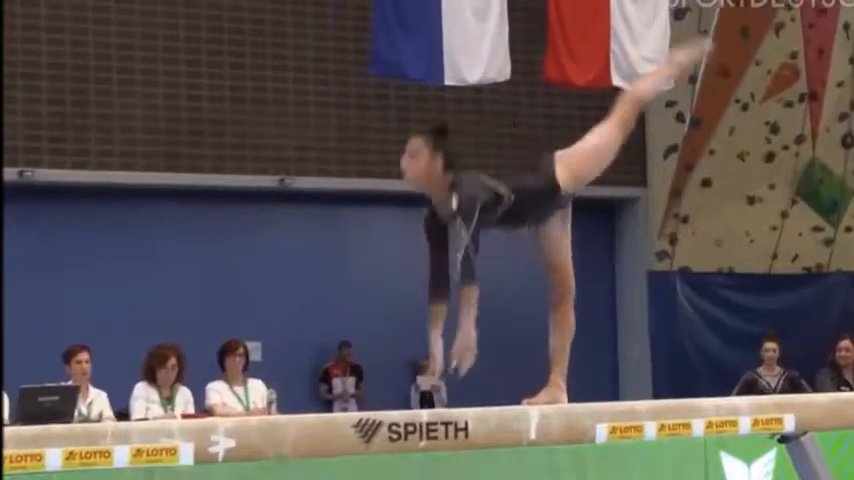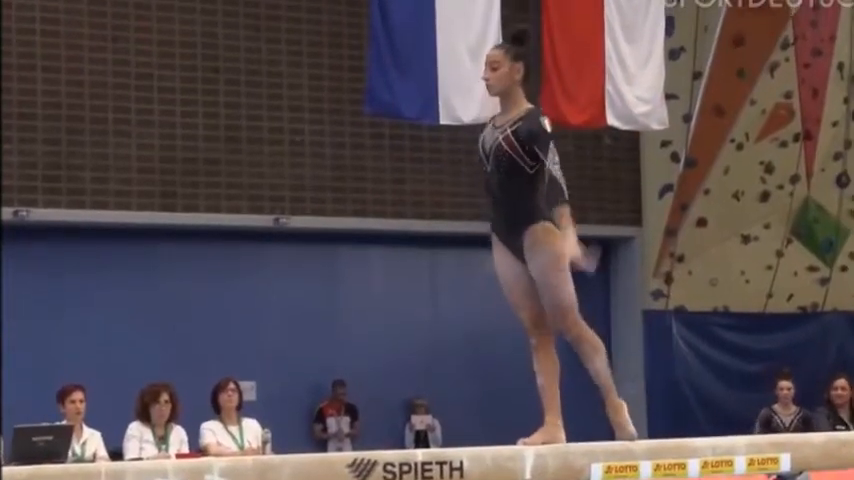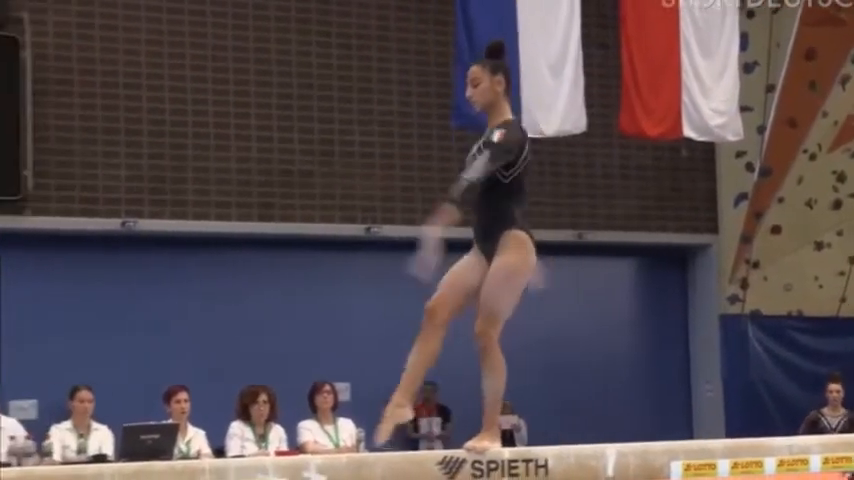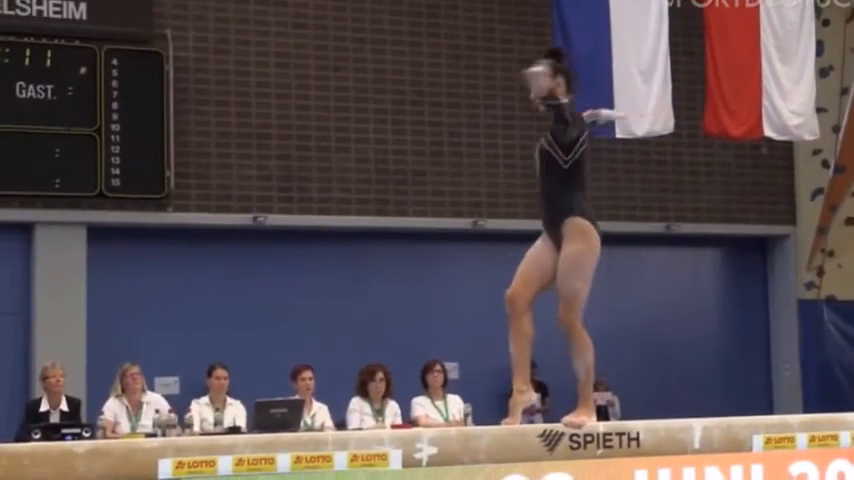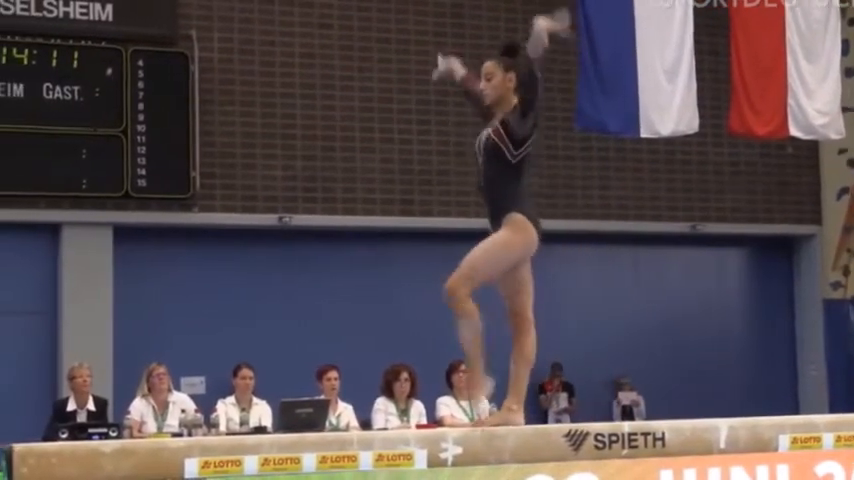
dt=1s
person 1, frame 1
left shoulder: (464, 200)
right shoulder: (435, 216)
left elbow: (465, 262)
right elbow: (440, 278)
left wrist: (467, 327)
right wrist: (434, 339)
left hip: (551, 181)
right hip: (541, 210)
right knee: (562, 295)
left ankle: (681, 59)
right ankle: (556, 387)
person 1, frame 2
left shoulder: (535, 123)
right shoulder: (492, 126)
left elbow: (554, 183)
left wrist: (570, 240)
left hip: (537, 232)
right hip: (503, 236)
left knee: (569, 326)
right knee: (536, 331)
left ankle: (613, 403)
right ankle: (552, 424)
person 1, frame 3
left shoulder: (506, 134)
right shoulder: (495, 134)
left elbow: (469, 182)
left wrist: (434, 231)
left hip: (512, 245)
right hip: (486, 247)
left knee: (485, 335)
right knee: (435, 313)
left ankle: (490, 432)
right ankle: (401, 402)
person 1, frame 4
left shoulder: (568, 119)
right shoulder: (563, 121)
left elbow: (554, 101)
right elbow: (583, 116)
left wrist: (539, 78)
right wrist: (601, 114)
left hip: (577, 229)
right hip: (552, 232)
left knee: (569, 318)
right knee: (516, 298)
left ankle: (586, 406)
right ankle: (522, 387)
person 1, frame 5
left shoulder: (521, 117)
right shoulder: (496, 119)
left elbow: (528, 71)
right elbow: (477, 92)
left wrist: (541, 33)
right wrist: (457, 71)
left hip: (517, 226)
right hip: (506, 227)
left knee: (456, 288)
right knee: (521, 318)
left ankle: (476, 378)
right ankle: (512, 408)
